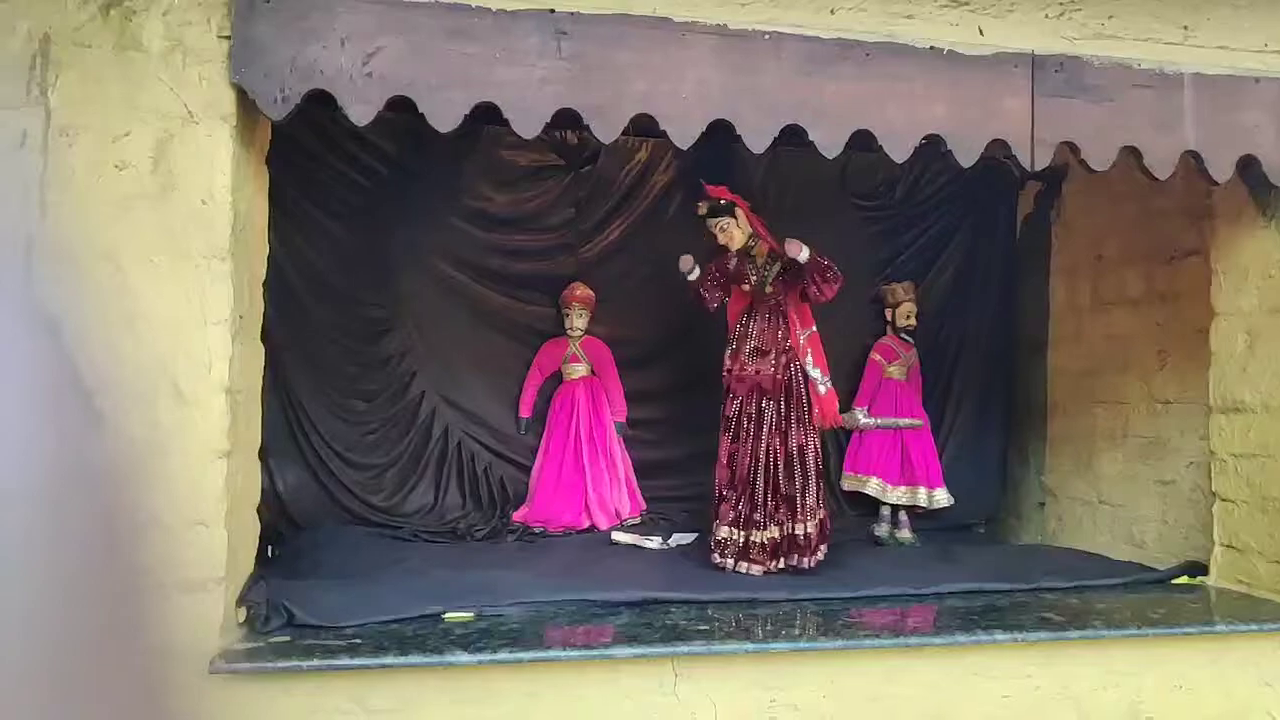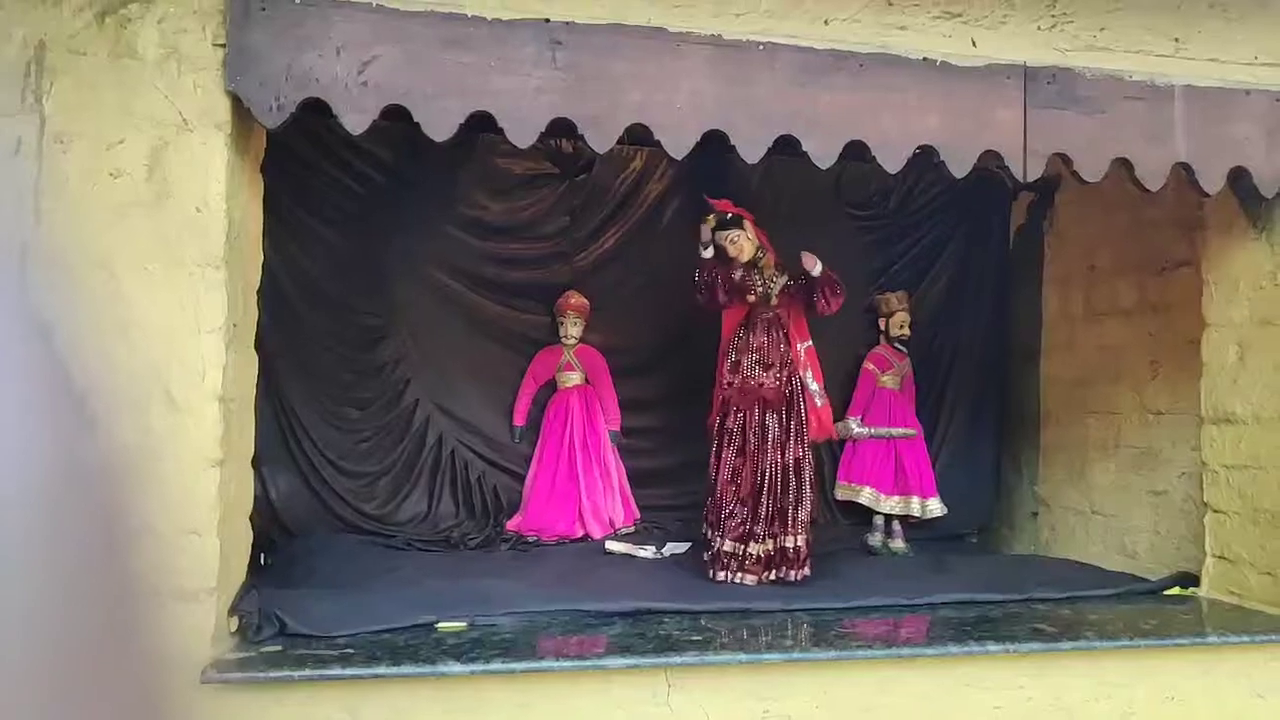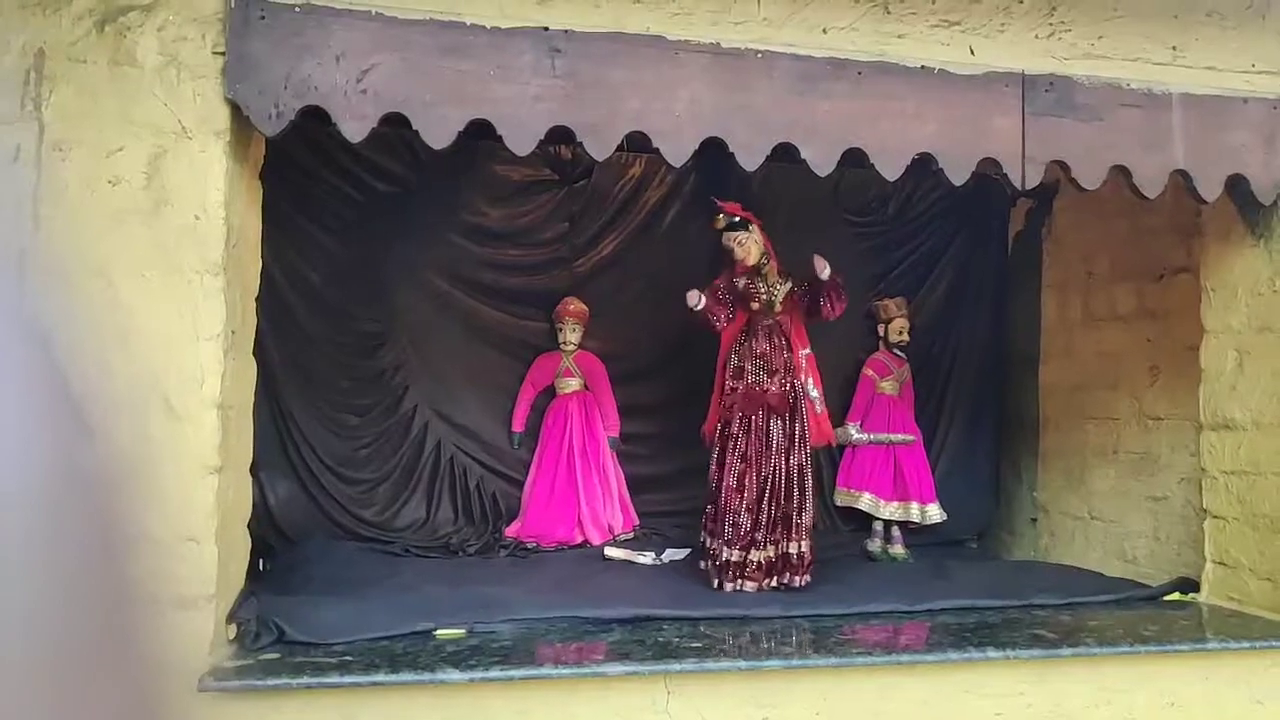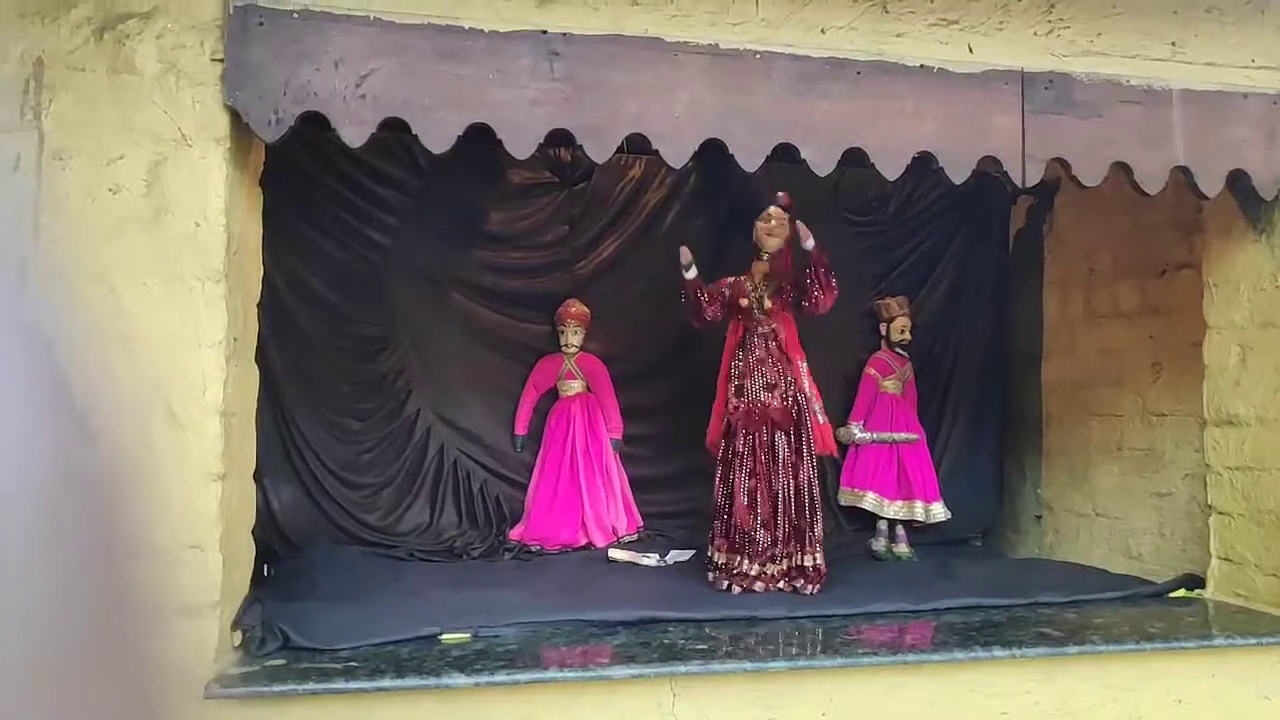
dt=0.3s
person 1, frame 1
left shoulder: (784, 258)
right shoulder: (732, 264)
left elbow: (828, 286)
right elbow: (711, 297)
left wrist: (805, 258)
right wrist: (692, 273)
left hip: (787, 366)
right hip: (748, 368)
left knee: (788, 449)
right knee: (744, 452)
left ankle: (789, 542)
right ankle: (746, 545)
person 1, frame 2
left shoulder: (788, 274)
right shoulder: (731, 274)
left elbow: (828, 303)
right elbow: (711, 296)
left wrist: (817, 272)
right wrist: (706, 251)
left hip: (783, 380)
right hip: (744, 380)
left knee: (782, 464)
right knee: (738, 464)
left ankle: (779, 554)
right ankle: (736, 555)
person 1, frame 3
left shoulder: (790, 282)
right shoulder: (733, 283)
left elbow: (829, 309)
right elbow: (720, 318)
left wrist: (825, 277)
right wrist: (700, 303)
left hip: (784, 386)
right hip: (745, 387)
left knee: (783, 471)
right knee: (740, 470)
left ankle: (780, 561)
right ankle: (739, 562)
person 1, frame 4
left shoulder: (791, 281)
right shoulder: (735, 286)
left elbow: (823, 299)
right elbow: (706, 313)
left wrist: (809, 246)
right wrist: (690, 272)
left hip: (784, 389)
right hip: (746, 393)
left knee: (790, 476)
right knee: (743, 480)
left ankle: (793, 566)
right ankle: (742, 565)
person 2, frame 1
left shoulder: (911, 349)
right shoulder: (882, 348)
left elbow: (916, 384)
right elbow: (869, 381)
left wrist: (917, 413)
right wrist: (858, 411)
left hip: (909, 416)
right hip: (885, 416)
left knee: (905, 467)
right knee: (887, 466)
left ankle: (900, 521)
right ankle: (886, 521)
person 2, frame 2
left shoulder: (904, 358)
right shoulder: (876, 357)
left elbow: (909, 394)
right elbow: (863, 391)
left wrist: (911, 422)
right wrist: (852, 420)
left hip: (902, 425)
right hip: (878, 425)
left knee: (899, 477)
right knee: (880, 476)
left ankle: (894, 531)
right ankle: (879, 530)
person 2, frame 3
left shoulder: (904, 364)
right shoulder: (875, 363)
left elbow: (909, 399)
right elbow: (861, 396)
left wrist: (910, 428)
right wrist: (851, 426)
left hip: (901, 431)
right hip: (878, 432)
left knee: (899, 482)
right knee: (880, 482)
left ankle: (893, 537)
right ankle: (878, 536)
person 2, frame 4
left shoulder: (906, 363)
right shoulder: (877, 362)
left elbow: (911, 398)
right elbow: (864, 396)
left wrist: (914, 428)
right wrist: (854, 425)
left hip: (905, 430)
right hip: (881, 431)
left knee: (902, 482)
right knee: (884, 481)
left ankle: (898, 536)
right ankle: (884, 535)
person 3, frame 1
left shoulder: (597, 347)
right shoulder: (553, 347)
left elbow: (612, 381)
right elbow: (534, 378)
left wrist: (619, 417)
right wrist: (524, 413)
left hip: (593, 406)
right hip: (566, 406)
left knee: (595, 459)
right knee: (561, 461)
left ankle: (602, 510)
right ankle: (562, 513)
person 3, frame 2
left shoulder: (591, 355)
right shoulder: (547, 355)
left elbow: (606, 390)
right elbow: (528, 386)
left wrist: (613, 425)
right wrist: (518, 421)
left hip: (587, 415)
right hip: (560, 414)
left knee: (589, 468)
right knee: (556, 470)
left ankle: (595, 520)
right ankle: (556, 522)
person 3, frame 3
left shoulder: (590, 361)
right shoulder: (546, 361)
left elbow: (605, 396)
right elbow: (527, 392)
left wrist: (612, 431)
right wrist: (517, 427)
left hip: (586, 420)
right hip: (559, 420)
left knee: (588, 474)
right knee: (554, 475)
left ankle: (595, 526)
right ankle: (553, 529)
person 3, frame 4
left shoulder: (593, 363)
right shoulder: (548, 364)
left elbow: (608, 398)
right elbow: (529, 395)
left wrist: (615, 433)
right wrist: (520, 430)
left hip: (589, 423)
right hip: (561, 423)
left knee: (591, 477)
right knee: (558, 479)
left ankle: (598, 528)
right ankle: (558, 531)
